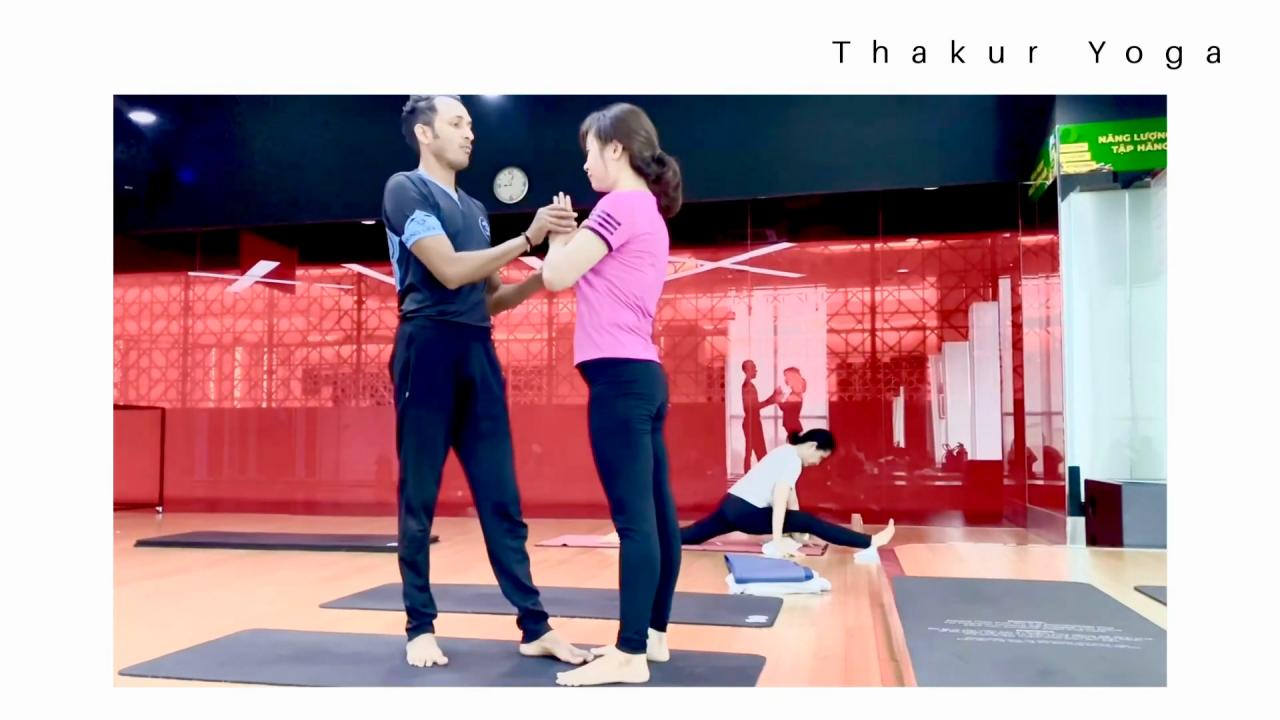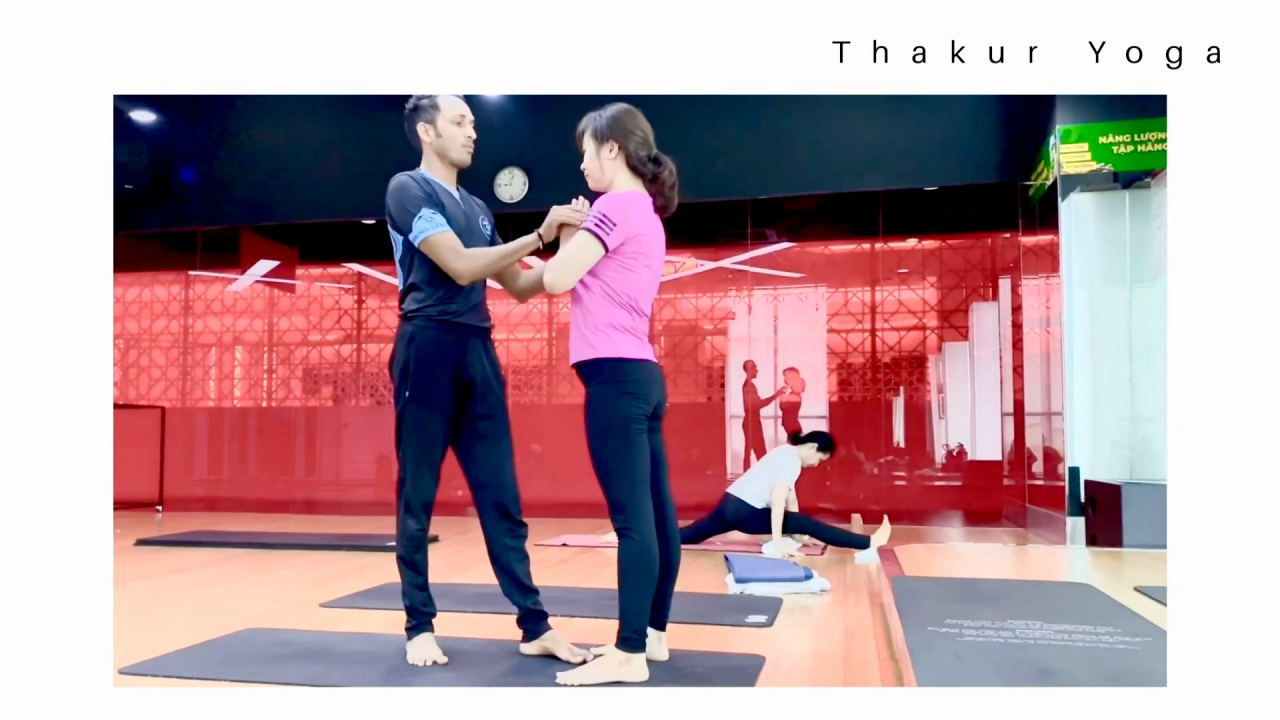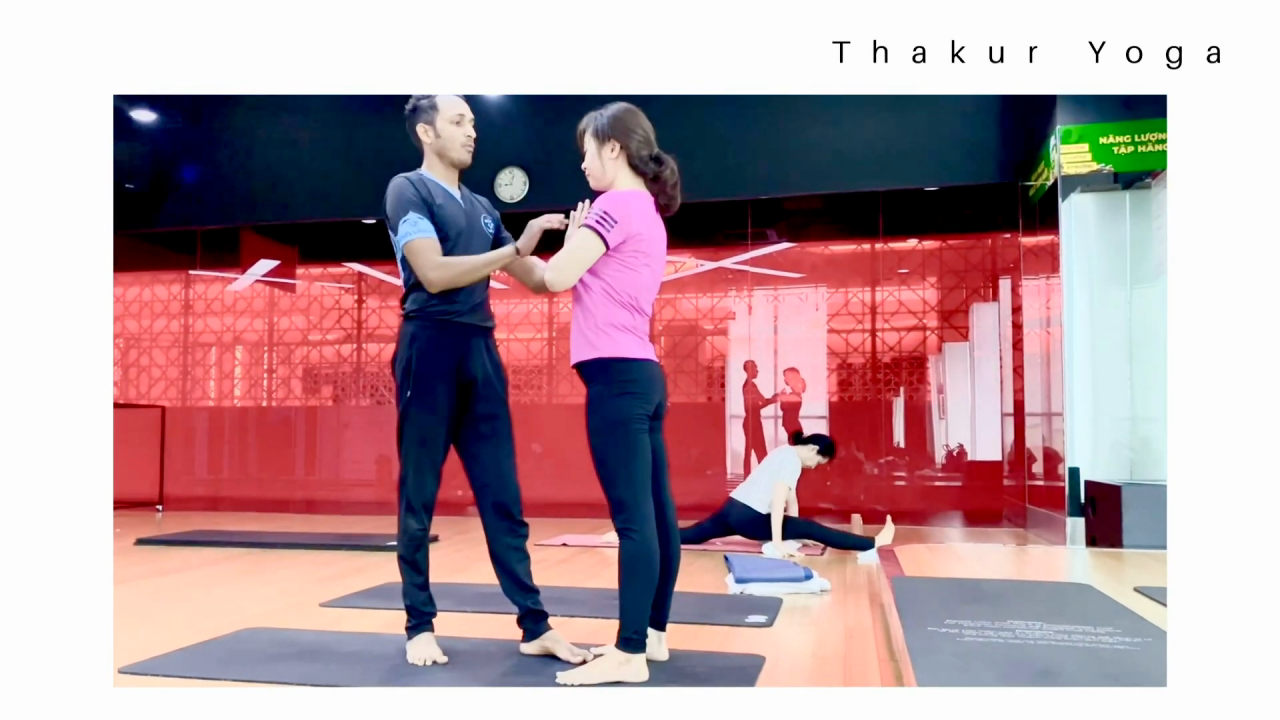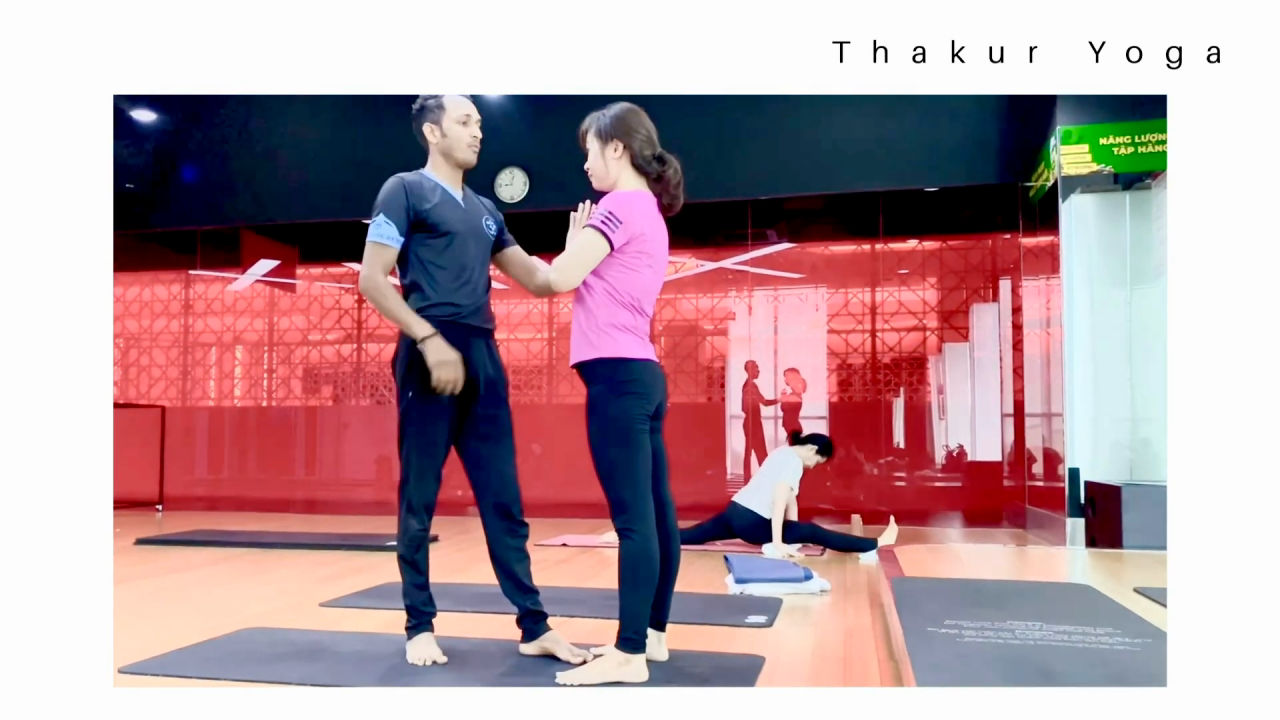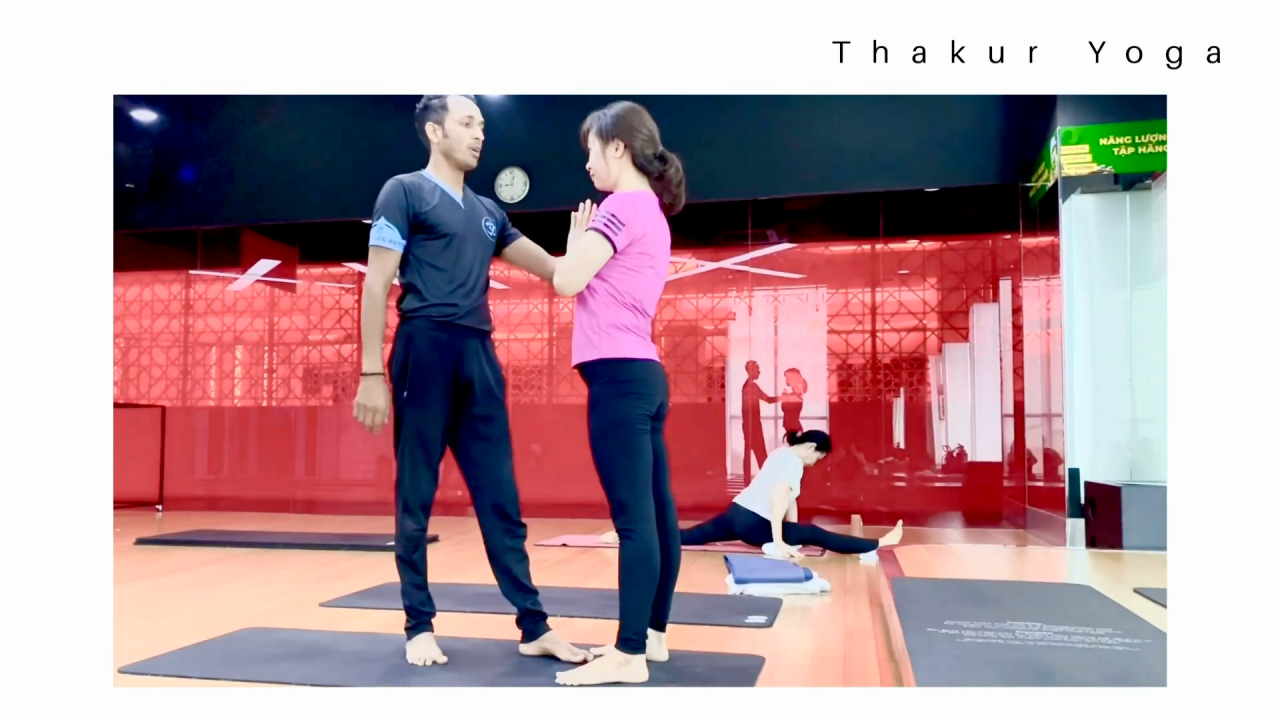
dt=0.3s
person 1, frame 1
left shoulder: (620, 205)
right shoulder: (647, 212)
left elbow: (556, 277)
right elbow: (589, 279)
left wrist: (559, 238)
right wrist: (566, 237)
left hip: (619, 376)
right hip: (643, 375)
left knee: (633, 517)
right knee: (656, 511)
left ankle: (629, 654)
right ankle: (652, 633)
person 1, frame 2
left shoulder: (616, 206)
right shoulder: (645, 213)
left elbow: (557, 280)
left wrist: (568, 241)
right wrist: (575, 239)
left hip: (615, 376)
right hip: (640, 375)
left knee: (631, 516)
right knee: (654, 511)
left ankle: (629, 653)
right ankle: (651, 633)
person 1, frame 3
left shoulder: (617, 204)
right shoulder: (647, 212)
left elbow: (557, 277)
left wrist: (571, 240)
right wrist: (576, 241)
left hip: (616, 375)
right hip: (640, 374)
left knee: (632, 516)
right knee: (654, 511)
left ankle: (629, 653)
right ankle: (651, 634)
person 1, frame 4
left shoulder: (621, 205)
right shoulder: (649, 212)
left elbow: (562, 278)
left wrist: (575, 239)
right wrist: (581, 244)
left hip: (617, 375)
right hip: (642, 374)
left knee: (633, 517)
right knee: (655, 512)
left ankle: (629, 653)
right ankle: (651, 634)
person 1, frame 5
left shoulder: (623, 206)
right shoulder: (651, 211)
left elbow: (567, 282)
left wrist: (576, 240)
right wrist: (584, 244)
left hip: (618, 375)
right hip: (643, 375)
left knee: (633, 517)
right knee: (656, 512)
left ankle: (629, 654)
right ankle: (651, 634)
person 2, frame 1
left shoulder: (474, 208)
right shoulder: (405, 189)
right elbow: (450, 271)
left wrist: (545, 271)
right wrist: (528, 238)
left hip: (479, 352)
right hip: (428, 348)
left knee: (502, 496)
right knee: (419, 497)
left ankle: (533, 626)
right ankle: (420, 627)
person 2, frame 2
left shoulder: (476, 207)
right shoulder: (407, 188)
left elbow: (521, 285)
right elbow: (461, 267)
right wrist: (539, 234)
left hip: (478, 352)
right hip: (427, 347)
left knee: (501, 496)
right knee: (418, 496)
left ankle: (534, 626)
right ankle: (419, 626)
person 2, frame 3
left shoulder: (481, 207)
right shoulder: (408, 189)
left elbow: (538, 280)
right elbow: (434, 274)
right wrist: (517, 246)
left hip: (482, 352)
right hip: (430, 347)
left knee: (503, 496)
right knee: (419, 496)
left ankle: (534, 625)
right ankle: (419, 626)
person 2, frame 4
left shoulder: (485, 209)
right shoulder: (405, 190)
left elbow: (538, 281)
right elbow: (372, 278)
right wrist: (428, 338)
left hip: (482, 354)
right hip: (428, 354)
left knee: (503, 496)
right knee: (419, 497)
left ankle: (534, 626)
right ankle: (419, 626)
person 2, frame 5
left shoulder: (487, 211)
right shoulder: (404, 192)
left elbow: (554, 270)
right elbow: (377, 285)
right wrist: (373, 373)
left hip: (479, 356)
right hip: (425, 350)
left knee: (500, 498)
right knee: (416, 498)
left ankle: (533, 626)
right ankle: (419, 626)
person 3, frame 1
left shoulder: (787, 453)
right shoulder: (792, 459)
left elbow: (790, 498)
right elbow: (780, 501)
left wrist: (795, 532)
right wrist: (778, 542)
left hip: (732, 505)
right hip: (746, 511)
left knee: (695, 535)
right knee: (810, 522)
right ankle: (870, 542)
person 3, frame 2
left shoulder: (786, 452)
right shoulder: (792, 459)
left elbow: (790, 498)
right elbow: (778, 500)
left wrist: (794, 533)
right wrist: (778, 541)
left hip: (730, 505)
right hip: (745, 512)
left knee: (692, 534)
right knee: (808, 524)
right ankle: (869, 542)
person 3, frame 3
left shoulder: (786, 452)
right shoulder: (792, 460)
left elbow: (790, 499)
right elbow: (778, 500)
left wrist: (794, 533)
right wrist: (778, 542)
left hip: (733, 509)
right hip: (748, 517)
left knee: (695, 535)
right knee: (811, 529)
right ankle: (873, 543)
person 3, frame 4
left shoulder: (783, 453)
right shoulder: (794, 462)
left elbow: (789, 498)
right elbow: (779, 500)
left wrist: (794, 533)
right wrist: (778, 542)
left hip: (735, 512)
right hip: (751, 522)
left knee: (695, 536)
right knee: (814, 533)
person 3, frame 5
left shoulder: (783, 453)
right shoulder: (793, 462)
left elbow: (789, 498)
right elbow: (778, 498)
left wrist: (793, 534)
right wrist: (779, 542)
left hip: (737, 514)
right hip: (752, 523)
left knee: (693, 536)
right knee: (815, 535)
